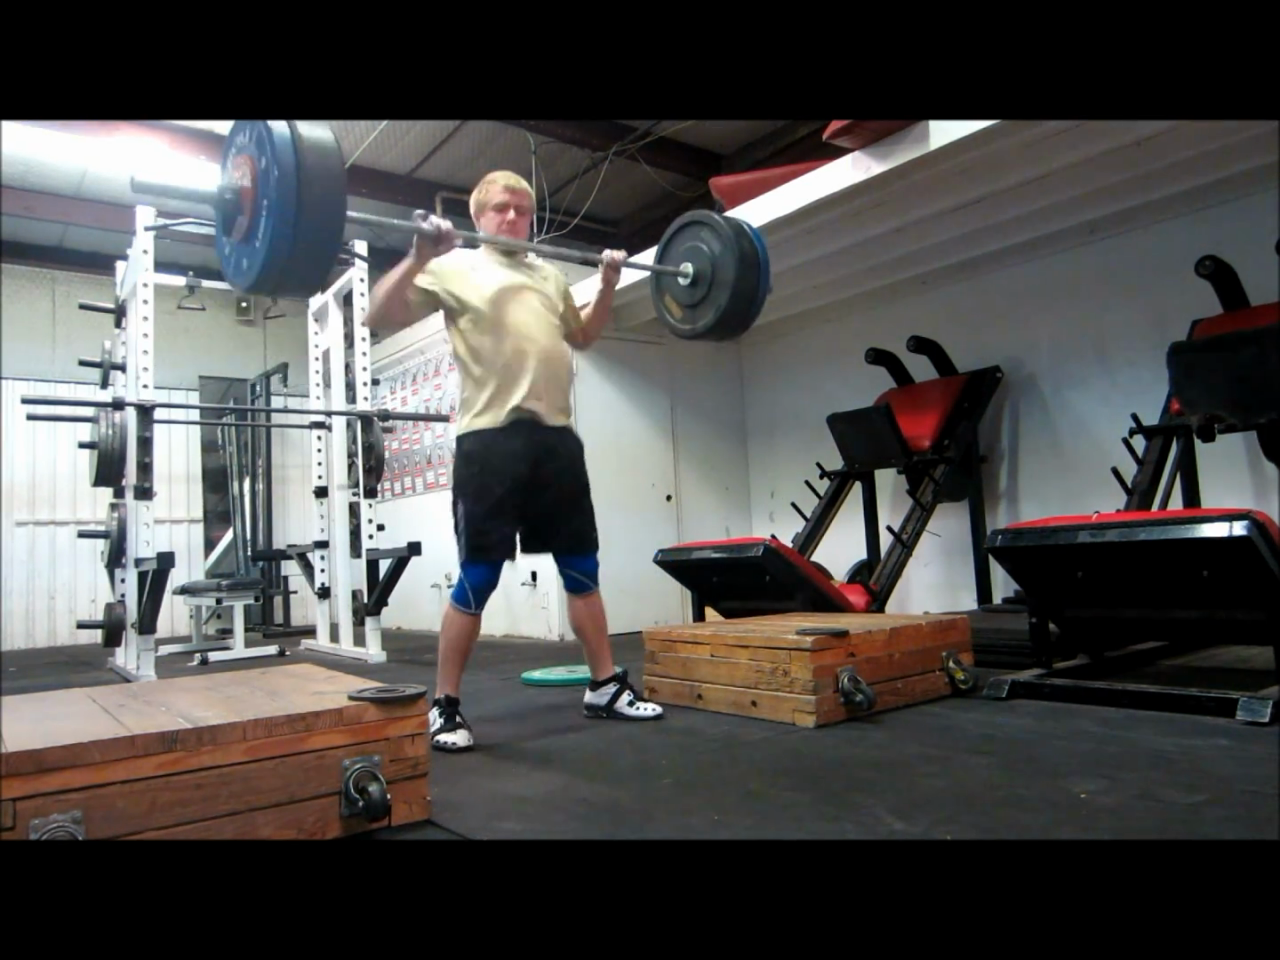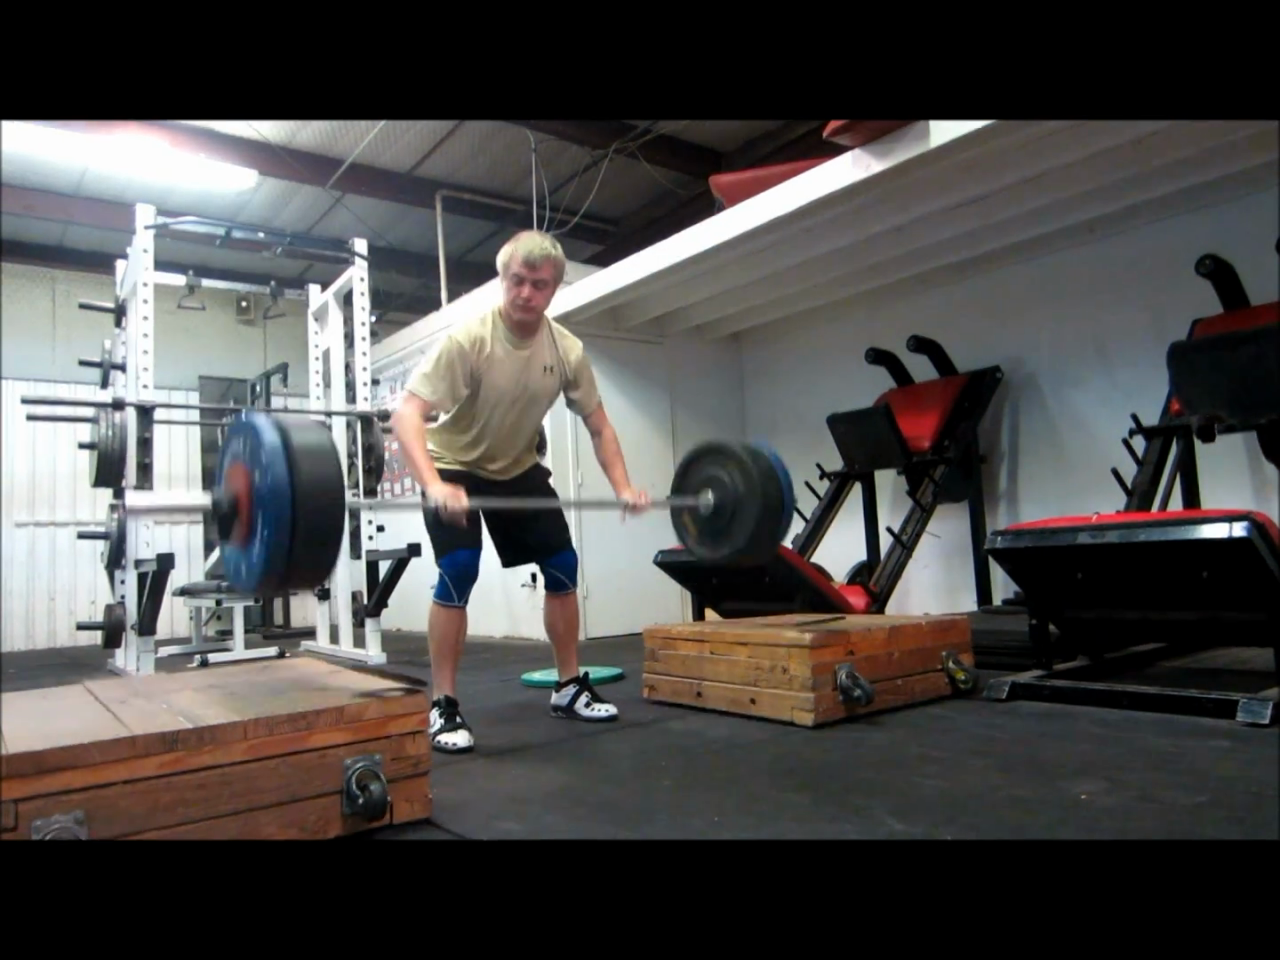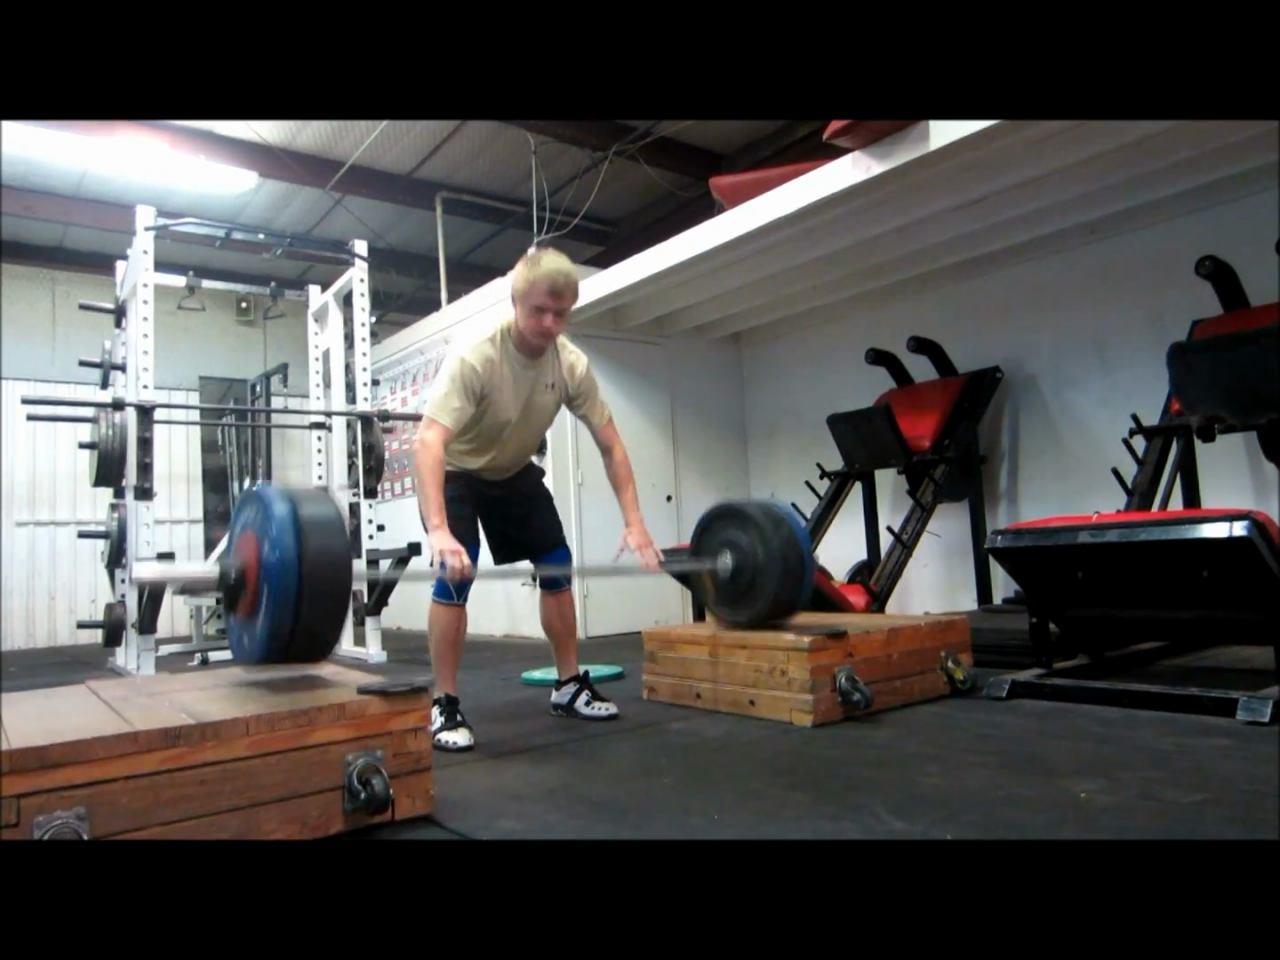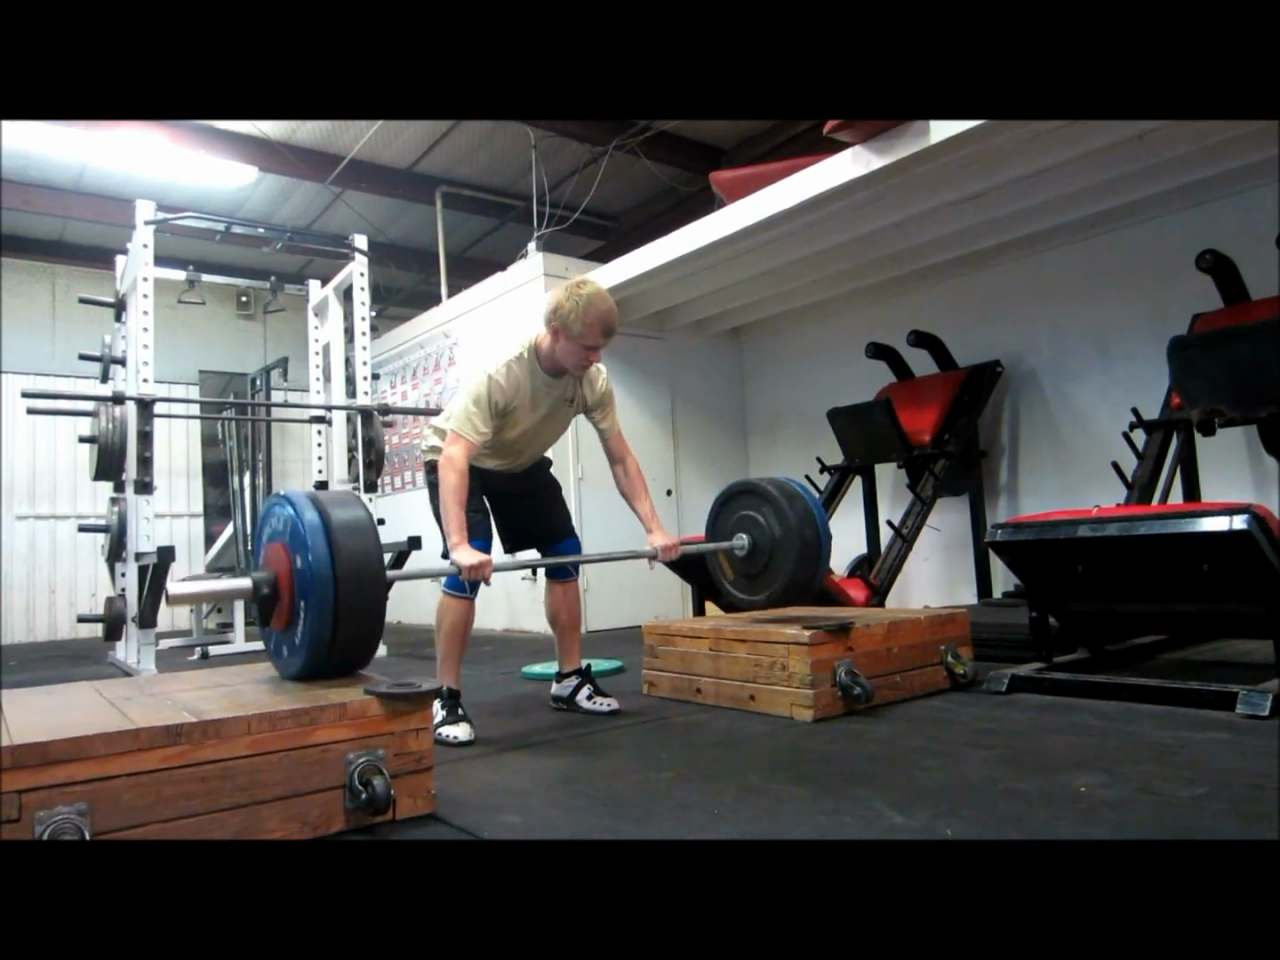
dt=0.5s
person 1, frame 1
left shoulder: (548, 276)
right shoulder: (455, 266)
left elbow: (583, 335)
right elbow: (382, 317)
left wrist: (607, 282)
right wrist: (423, 249)
left hip: (557, 433)
right hip: (492, 434)
left knee: (581, 569)
right knee: (480, 576)
left ankle: (607, 686)
right ankle: (445, 708)
person 1, frame 2
left shoulder: (567, 349)
right shoulder: (467, 337)
left elbow: (598, 425)
right elbow: (407, 412)
left wrist: (623, 487)
right wrist: (432, 483)
left hip: (520, 470)
right hip: (456, 472)
left knee: (564, 568)
right knee: (458, 573)
left ankle: (569, 687)
right ankle: (444, 708)
person 1, frame 3
left shoulder: (573, 365)
right shoulder: (477, 358)
left elbow: (610, 444)
right elbow: (429, 441)
left wrist: (633, 524)
right wrist: (439, 534)
left hip: (513, 471)
right hip: (456, 471)
left knee: (557, 565)
right knee: (456, 572)
left ankle: (569, 686)
right ankle: (445, 706)
person 1, frame 4
left shoulder: (593, 381)
right shoulder: (501, 373)
left elbow: (620, 458)
right elbow: (455, 455)
left wrist: (653, 528)
right wrist: (459, 544)
left hip: (522, 464)
right hip: (460, 460)
left knee: (566, 554)
right knee: (470, 567)
left ankle: (569, 679)
right ankle: (447, 699)
